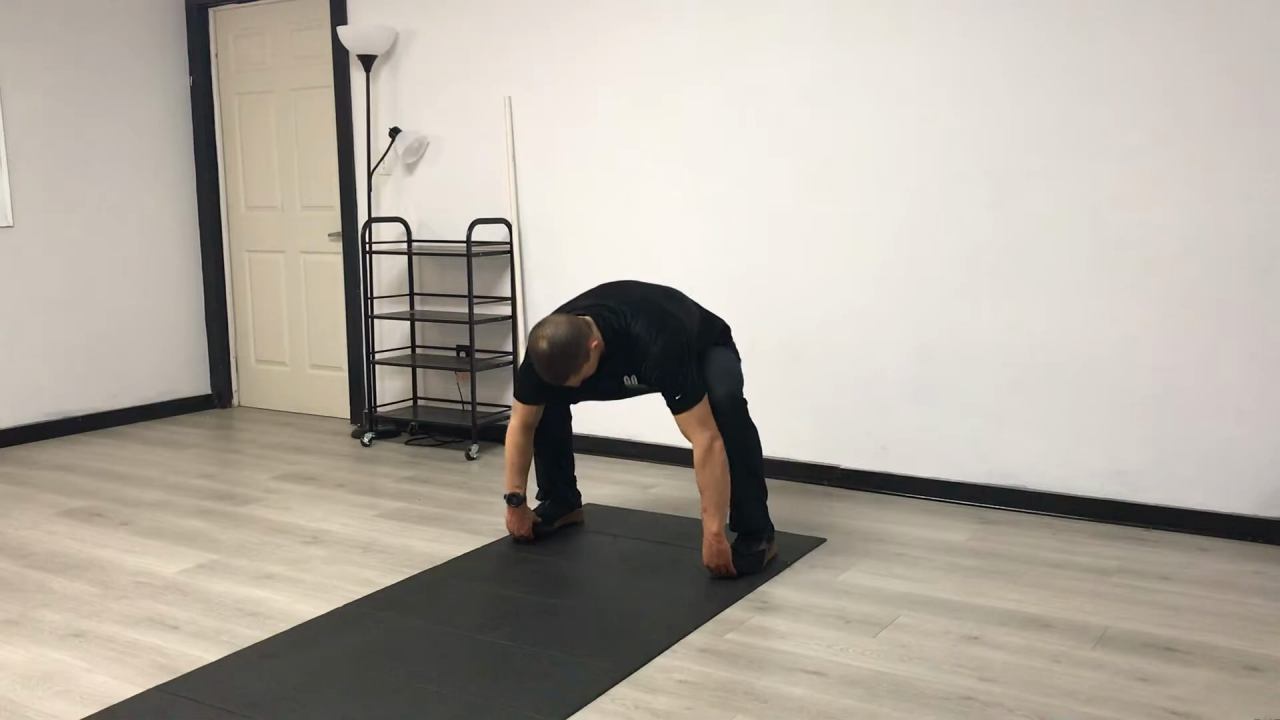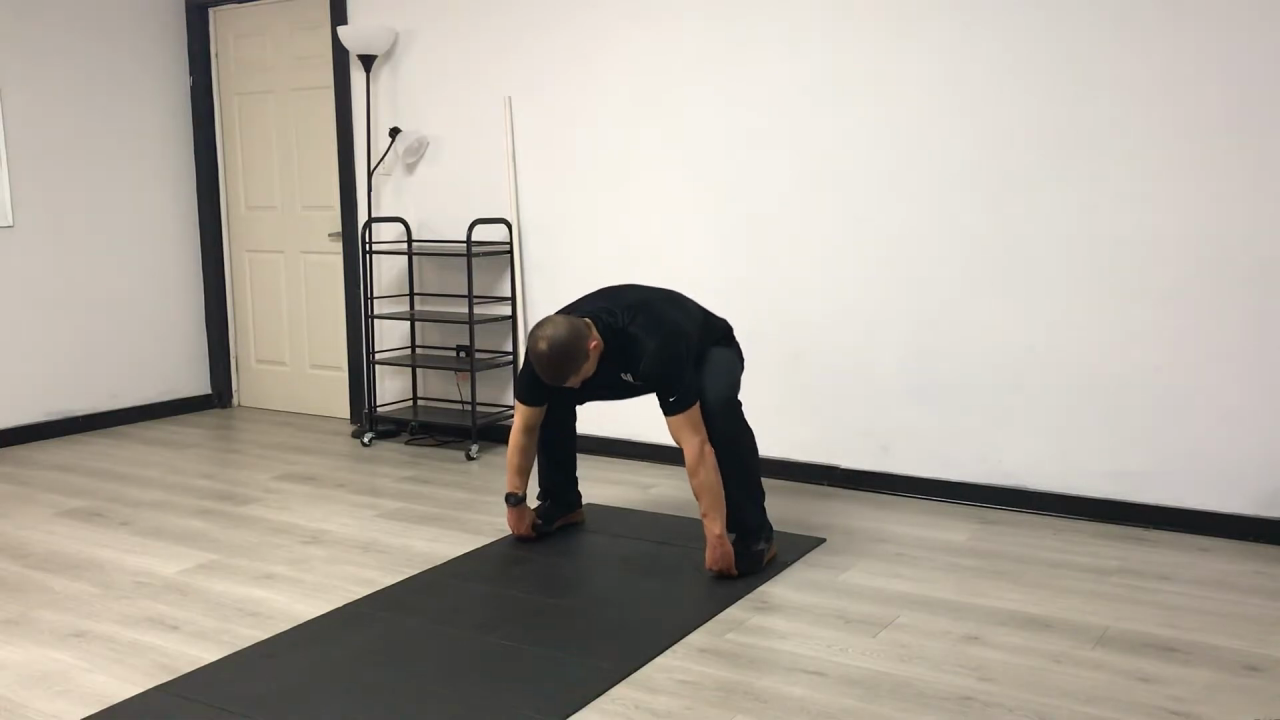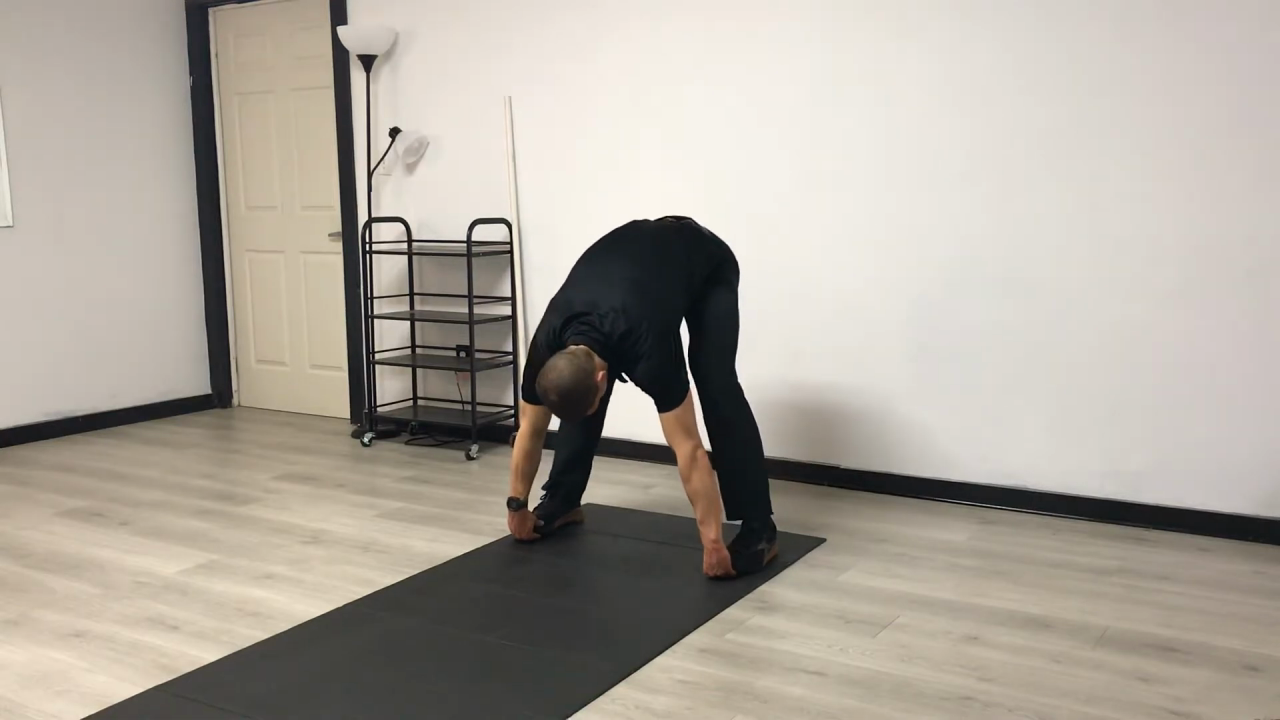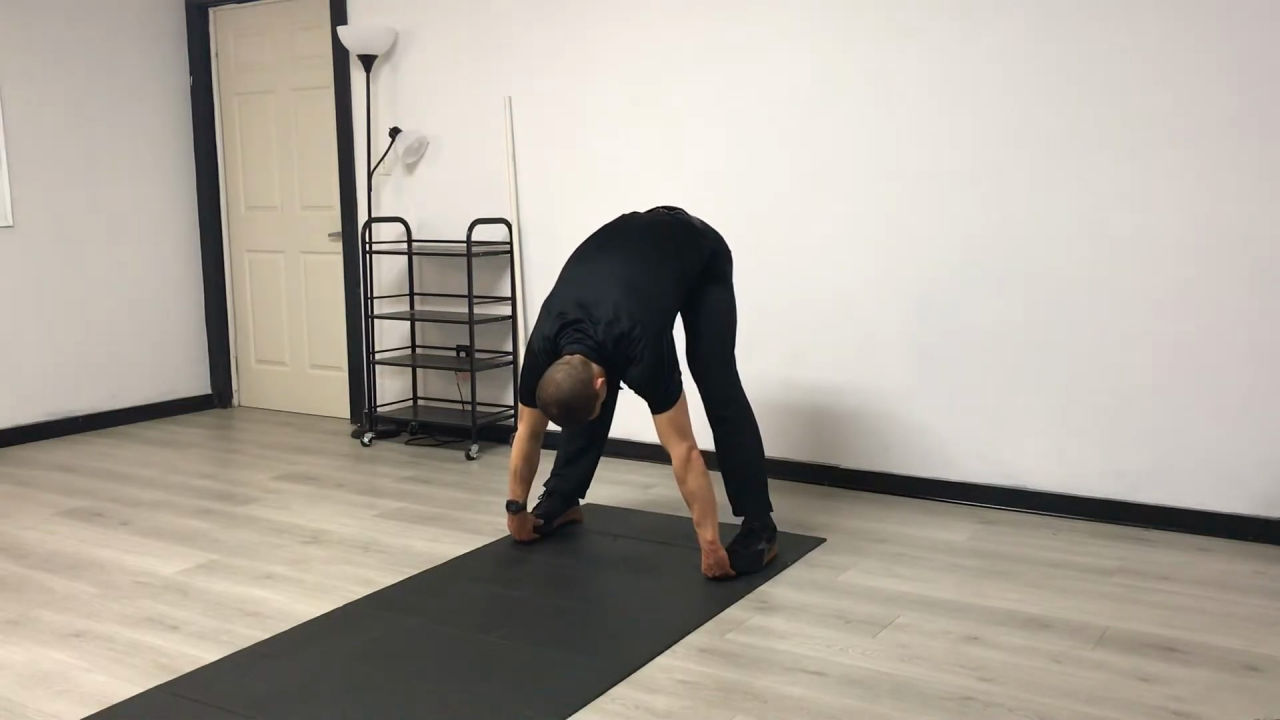
dt=0.7s
person 1, frame 1
left shoulder: (658, 347)
right shoulder: (549, 348)
left elbow: (706, 440)
right elbow: (521, 425)
left wrist: (714, 535)
right wrist: (516, 504)
left hip: (706, 349)
left knee: (725, 403)
right knee: (543, 401)
left ankle: (756, 533)
right ankle: (562, 503)
person 1, frame 2
left shoulder: (656, 348)
right shoulder: (550, 349)
left elbow: (695, 445)
right elbow: (524, 428)
left wrist: (716, 537)
right wrist: (515, 502)
left hip: (709, 350)
left knee: (718, 405)
right knee: (549, 400)
left ankle: (754, 533)
right ankle: (563, 503)
person 1, frame 3
left shoulder: (647, 351)
right shoulder: (548, 349)
left elbow: (687, 448)
right elbow: (529, 430)
left wrist: (712, 541)
right wrist: (517, 507)
left hip: (708, 265)
left knee: (717, 388)
right knee: (580, 398)
left ankle: (759, 527)
right ankle: (563, 501)
person 1, frame 4
left shoulder: (641, 352)
right shoulder: (544, 351)
left elbow: (683, 451)
right elbow: (527, 434)
left wrist: (710, 543)
right wrist: (516, 510)
left hip: (702, 256)
left knee: (718, 389)
right knee: (584, 402)
left ankle: (759, 526)
right ankle: (562, 499)
